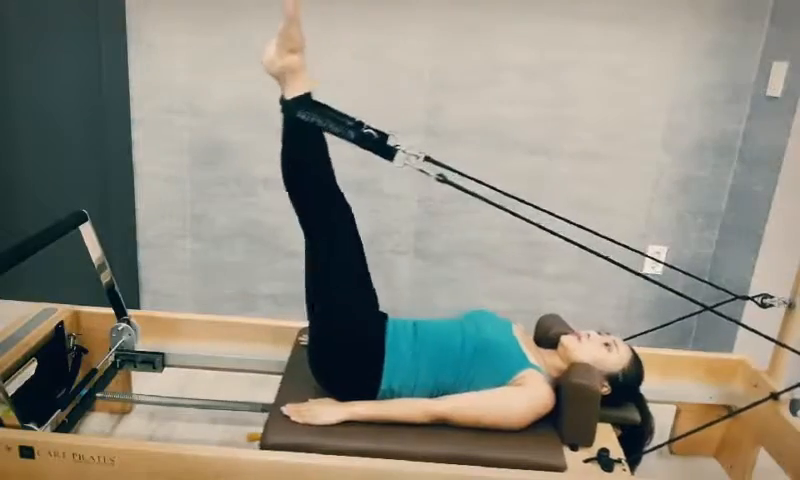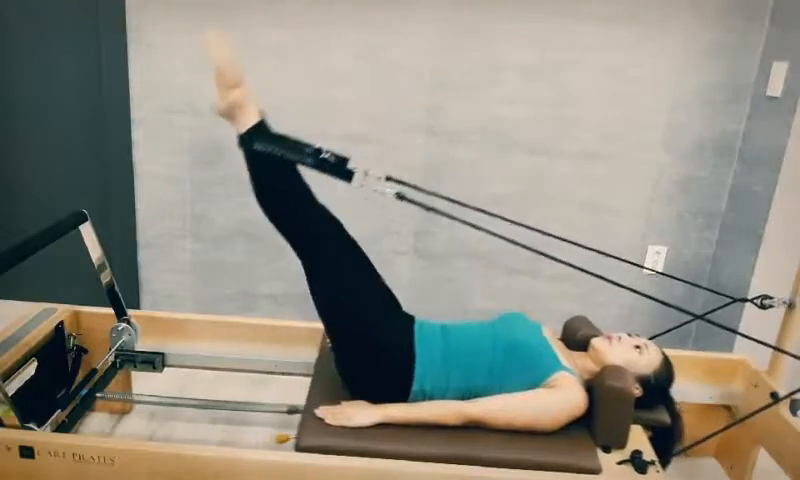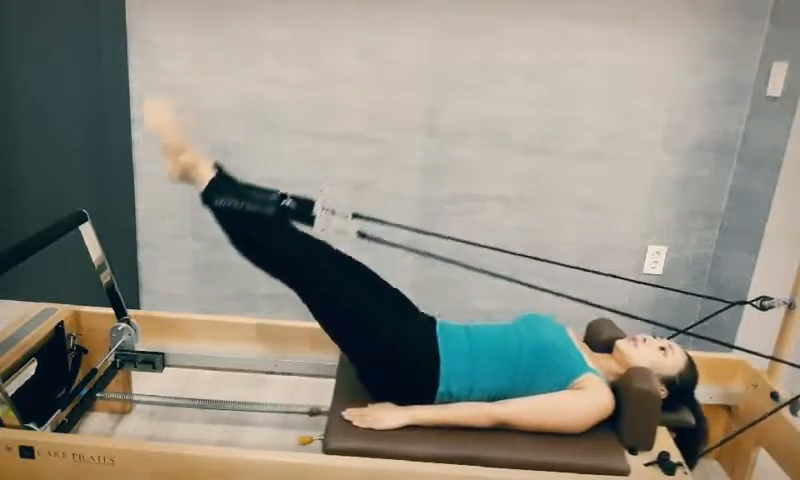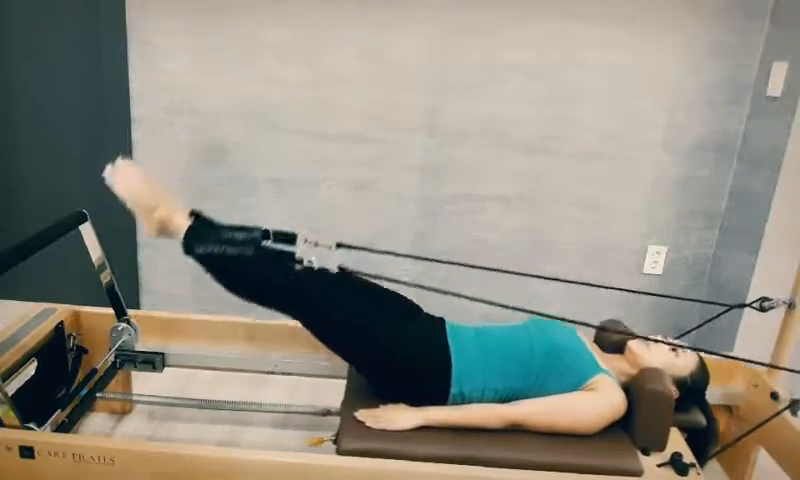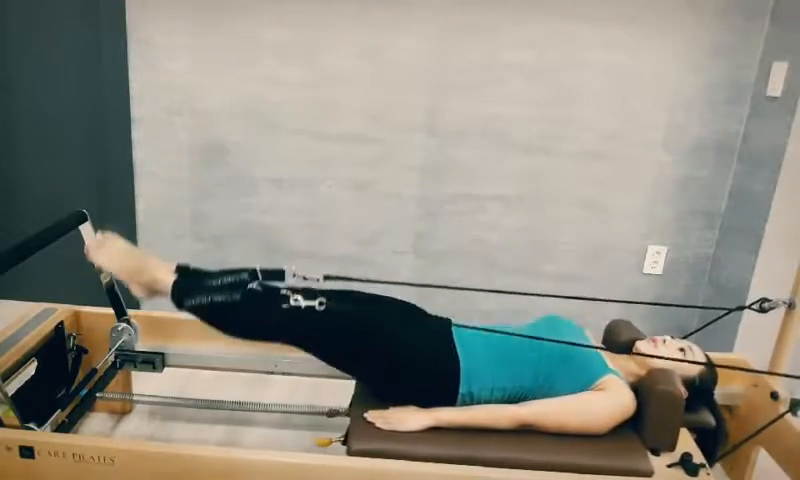
dt=0.3s
person 1, frame 1
left shoulder: (535, 395)
right shoulder: (523, 340)
left elbow: (436, 410)
left wrist: (343, 411)
left hip: (360, 366)
right hip: (377, 338)
left knee: (329, 224)
right knee: (329, 218)
person 1, frame 2
left shoulder: (569, 400)
right shoulder: (549, 345)
left elbow: (468, 412)
left wrist: (377, 412)
left hip: (390, 372)
right hip: (407, 335)
left knee: (319, 238)
right knee: (321, 232)
left ankle: (246, 119)
right ankle: (248, 120)
person 1, frame 3
left shoulder: (595, 400)
right shoulder: (577, 351)
left elbow: (495, 413)
left wrist: (405, 413)
left hip: (419, 371)
right hip: (429, 337)
left knee: (307, 264)
right knee: (315, 259)
left ankle: (201, 174)
right ankle: (202, 172)
person 1, frame 4
left shoulder: (608, 401)
right shoulder: (588, 350)
left elbow: (509, 414)
left wrist: (417, 416)
left hip: (431, 376)
right hip: (437, 337)
left knee: (303, 290)
right knee: (307, 275)
left ankle: (177, 223)
right ankle: (179, 220)
person 1, frame 5
left shoulder: (616, 402)
right shoulder: (595, 351)
left elbow: (520, 414)
left wrist: (428, 416)
left hip: (440, 373)
right hip: (441, 337)
left knee: (296, 317)
right knee: (294, 294)
left ankle: (165, 283)
right ankle: (165, 276)
